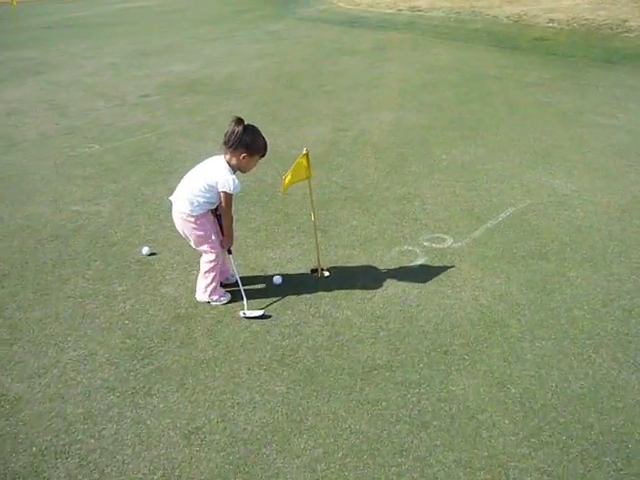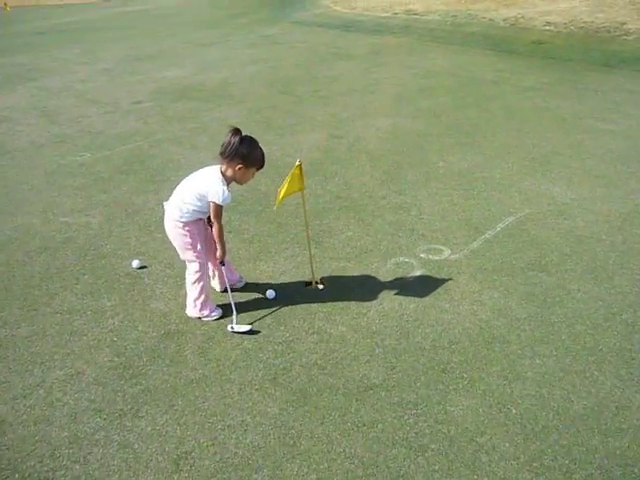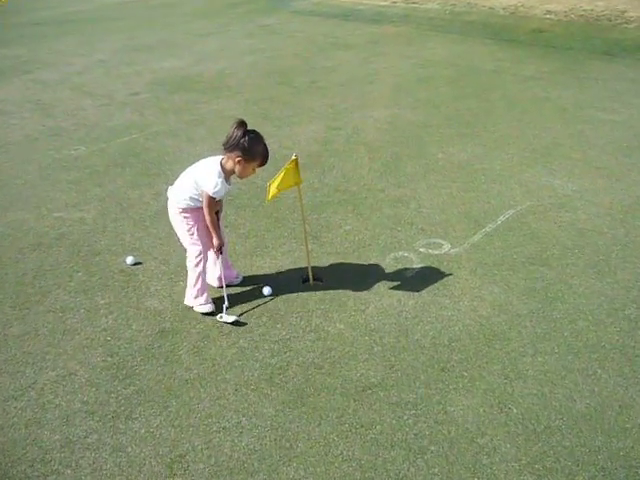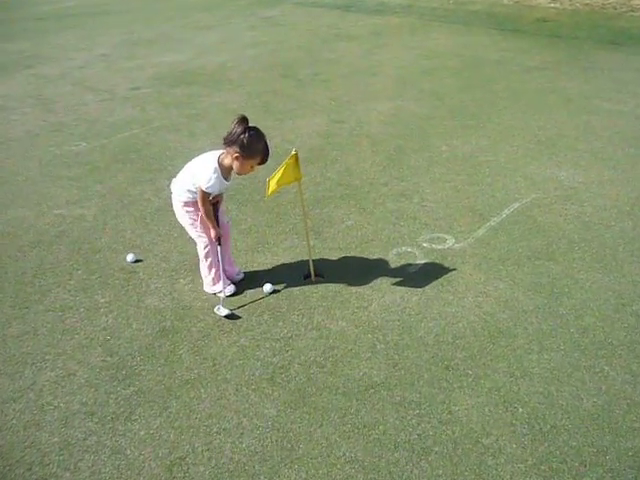
dt=0.2s
person 1, frame 1
left shoulder: (219, 161)
right shoulder: (228, 179)
right elbow: (227, 212)
left wrist: (224, 233)
right wrist: (229, 236)
left hip: (187, 206)
right hip: (190, 215)
left knee: (217, 240)
right knee: (213, 250)
left ankle: (220, 275)
right ankle: (208, 293)
person 1, frame 2
left shoulder: (217, 171)
right shoulder: (220, 189)
right elbow: (216, 222)
right wrist: (220, 248)
left hip: (193, 216)
right hip: (181, 222)
left knee: (212, 248)
right knee: (198, 262)
left ankle: (224, 280)
right ankle: (199, 308)
person 1, frame 3
left shoulder: (224, 163)
right shoulder: (216, 179)
right elbow: (208, 210)
left wrist: (219, 203)
right wrist: (215, 236)
left hip: (199, 202)
right hip: (183, 208)
left knee: (218, 242)
right knee: (200, 250)
left ankle: (221, 276)
right ankle: (197, 297)
person 1, frame 4
left shoulder: (226, 158)
right shoulder: (211, 174)
right elbow: (203, 204)
left wrist: (218, 195)
right wrist: (212, 227)
left hip: (207, 196)
right hip: (187, 201)
left knee: (223, 231)
right knee: (207, 240)
left ankle: (226, 271)
right ankle: (214, 282)
